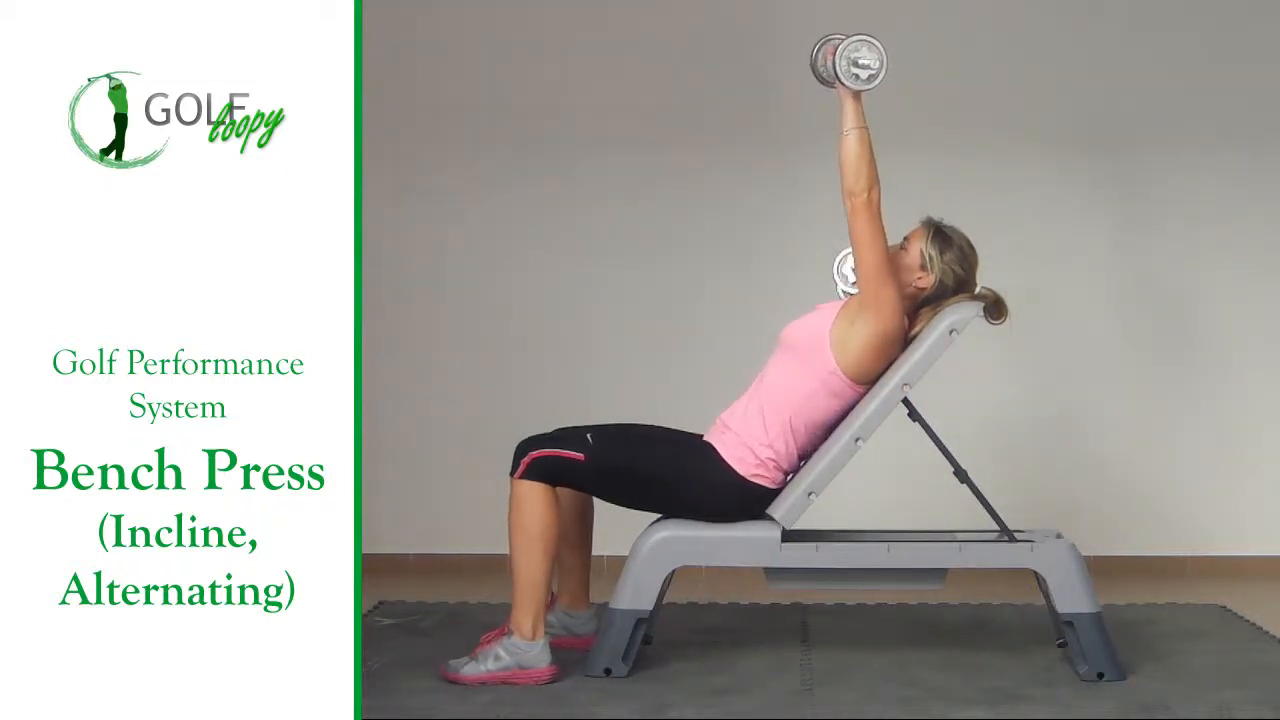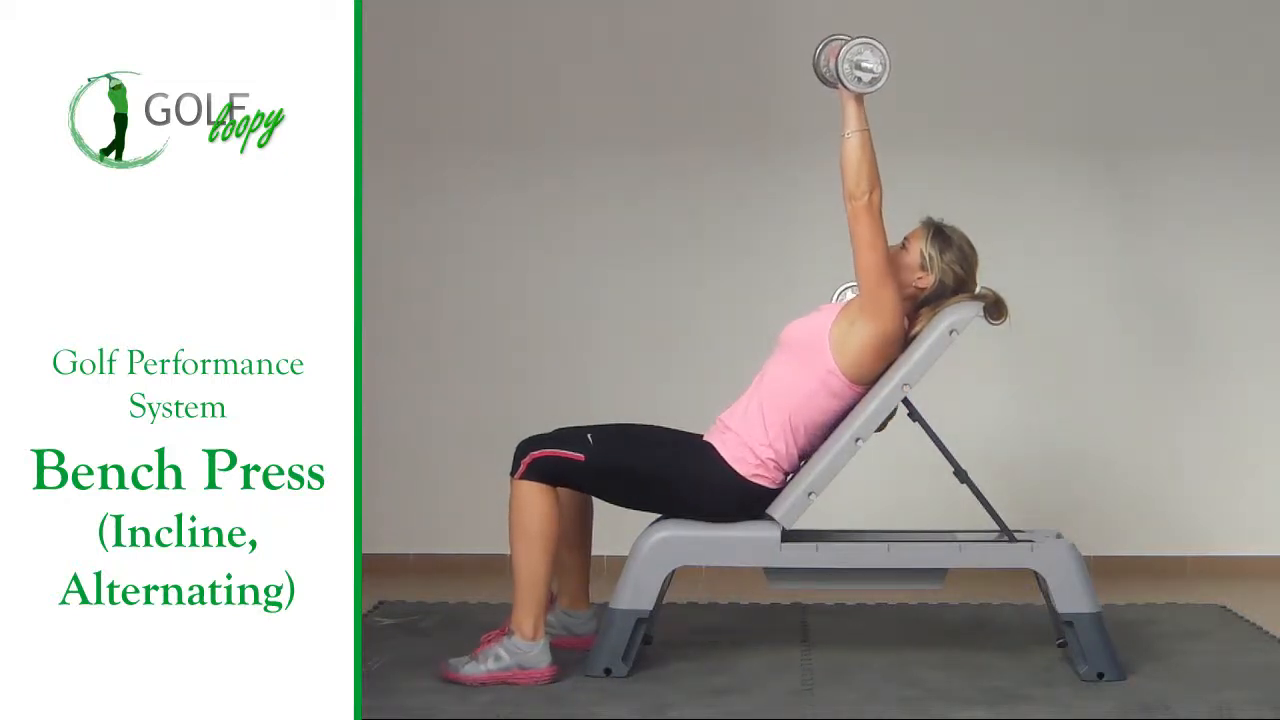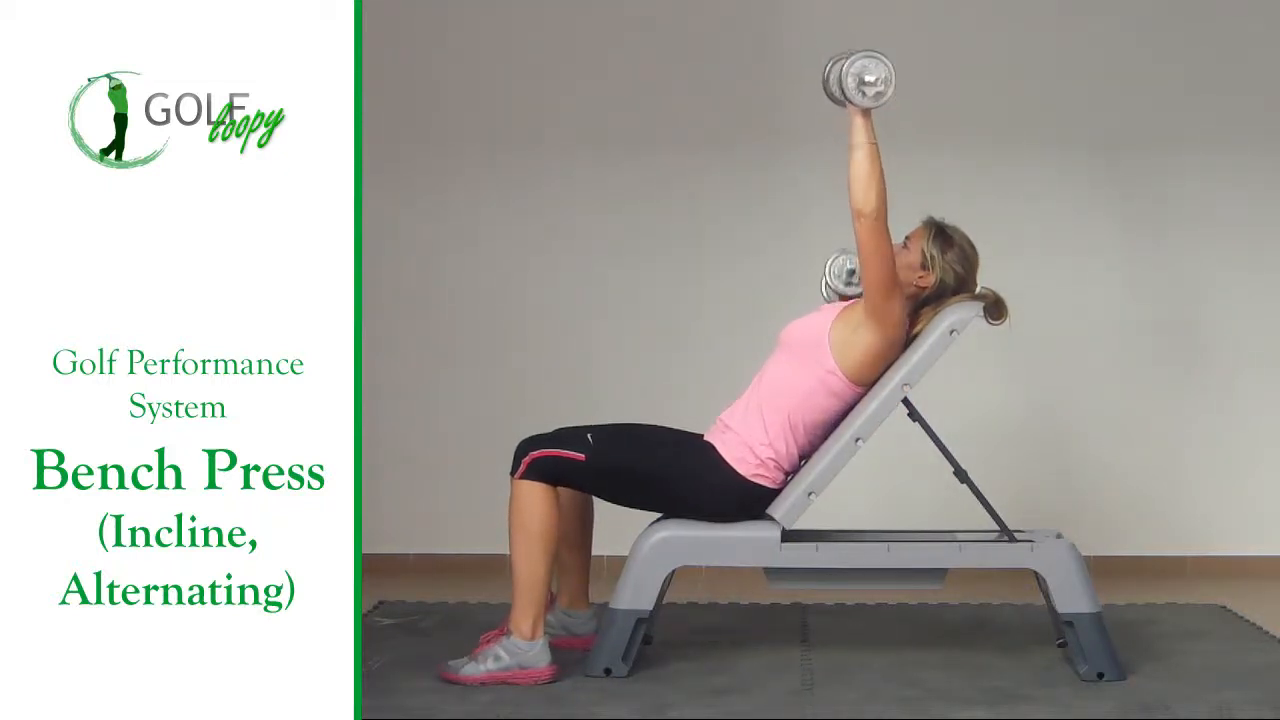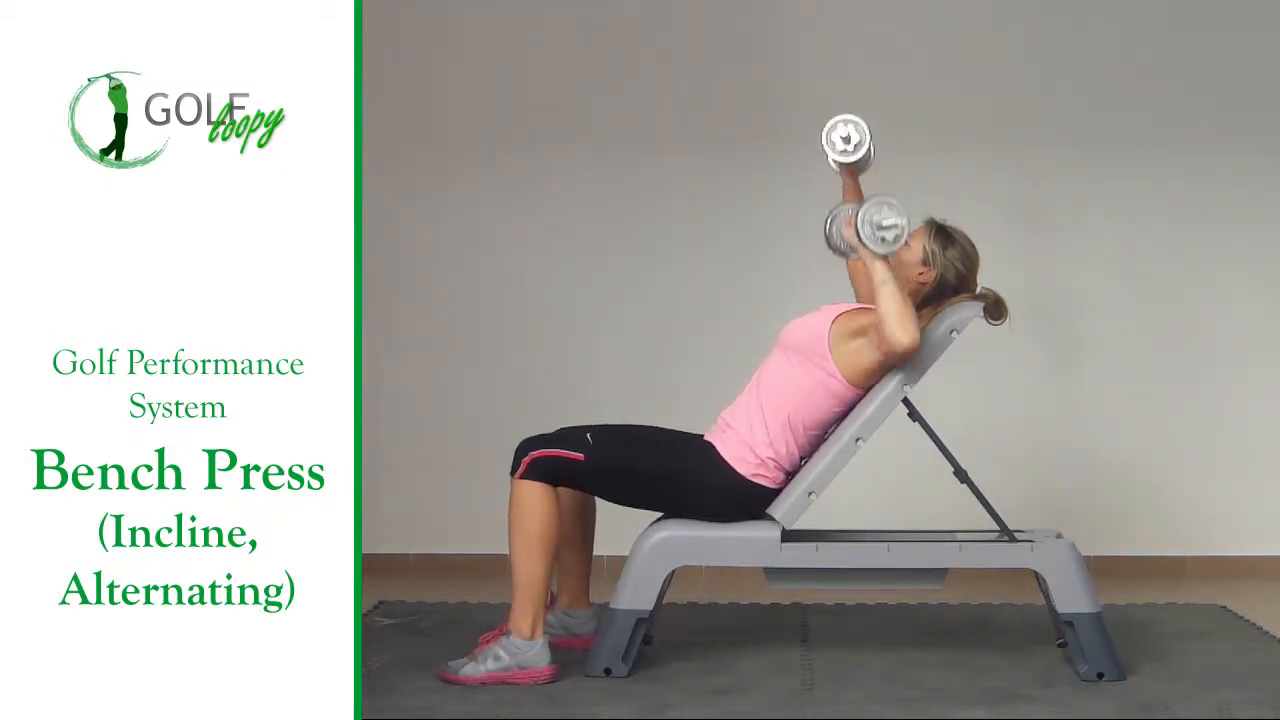
dt=0.5s
person 1, frame 1
left shoulder: (882, 319)
right shoulder: (875, 322)
left elbow: (861, 197)
left wrist: (851, 100)
left hip: (730, 477)
right hip: (729, 460)
left knee: (537, 458)
right knee: (562, 452)
left ankle: (525, 644)
right ankle: (573, 613)
person 1, frame 2
left shoulder: (883, 320)
right shoulder: (878, 328)
left elbow: (862, 200)
left wrist: (852, 101)
left hip: (731, 477)
right hip: (729, 460)
left knee: (536, 458)
right knee: (559, 451)
left ankle: (526, 645)
right ankle: (572, 613)
person 1, frame 3
left shoulder: (885, 325)
right shoulder: (871, 326)
left elbow: (869, 215)
left wrist: (860, 117)
right wrist: (844, 299)
left hip: (731, 476)
right hip: (730, 462)
left knee: (537, 458)
right knee: (562, 454)
left ankle: (525, 643)
right ankle: (571, 612)
person 1, frame 4
left shoulder: (889, 328)
right shoulder: (881, 317)
left elbow: (905, 341)
right elbow: (865, 261)
left wrist: (878, 263)
right wrist: (850, 180)
left hip: (731, 477)
right hip: (730, 463)
left knee: (537, 459)
right knee: (561, 451)
left ankle: (524, 647)
right ankle: (571, 615)
